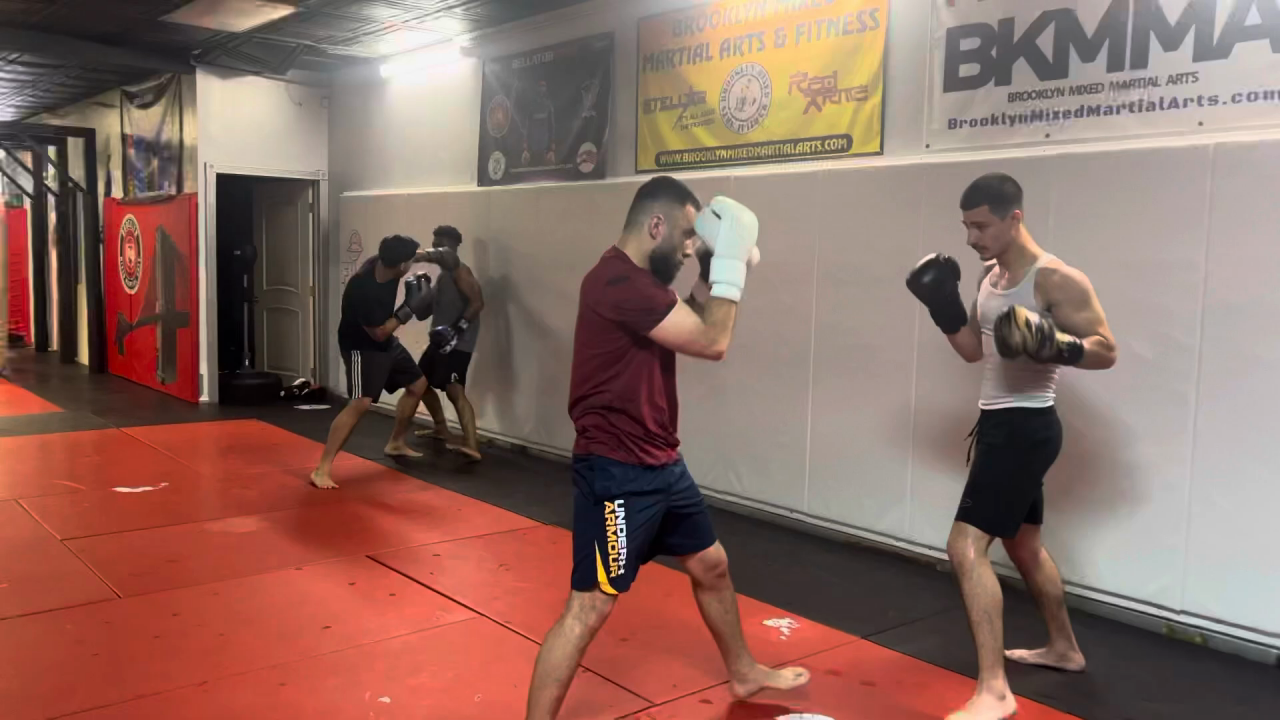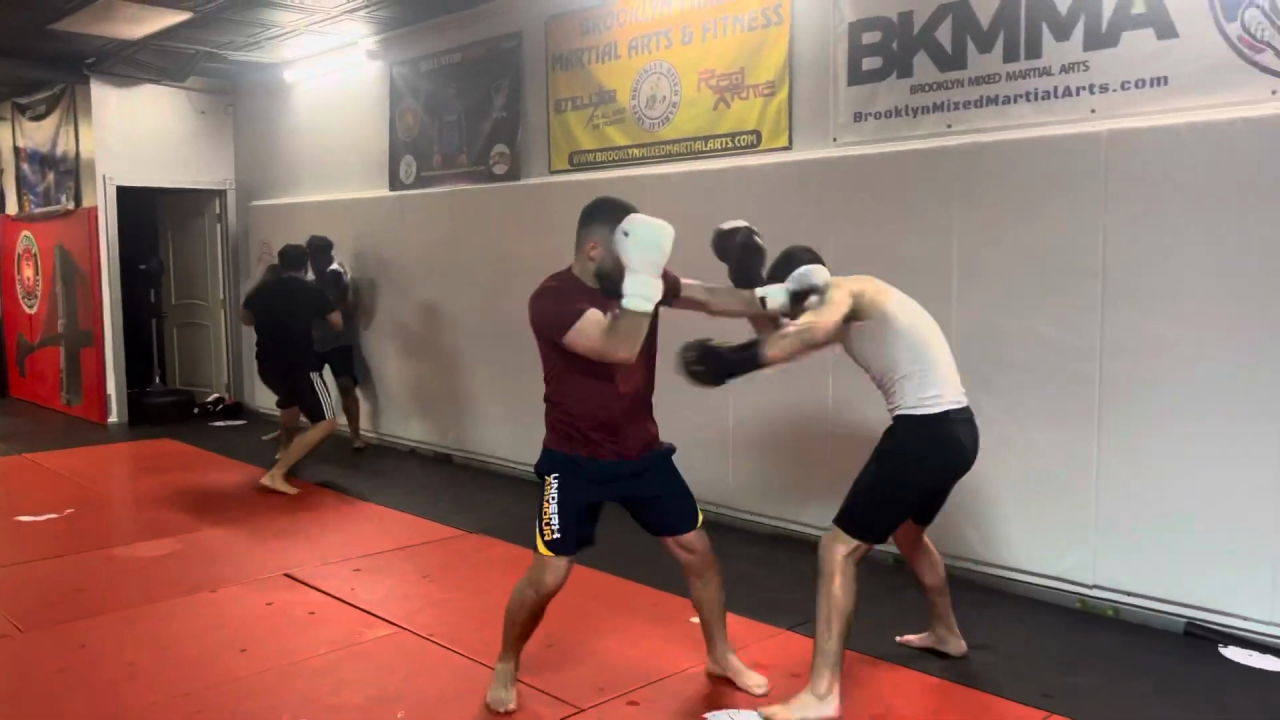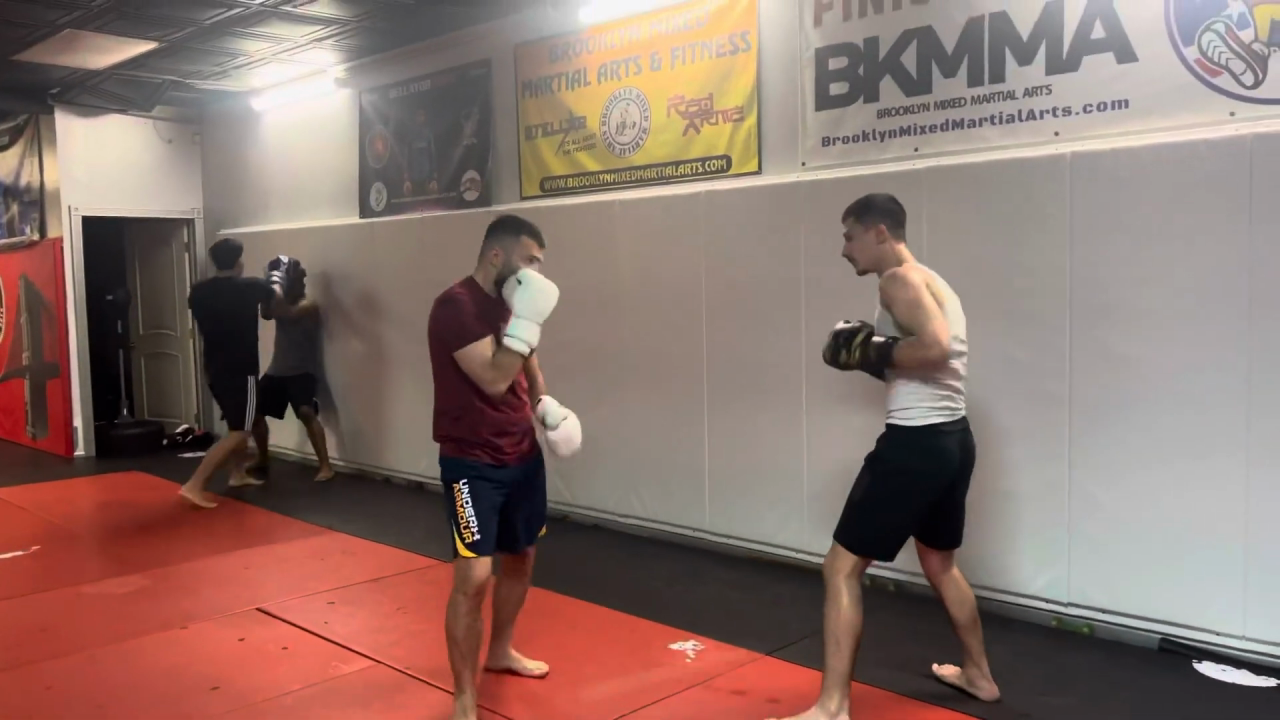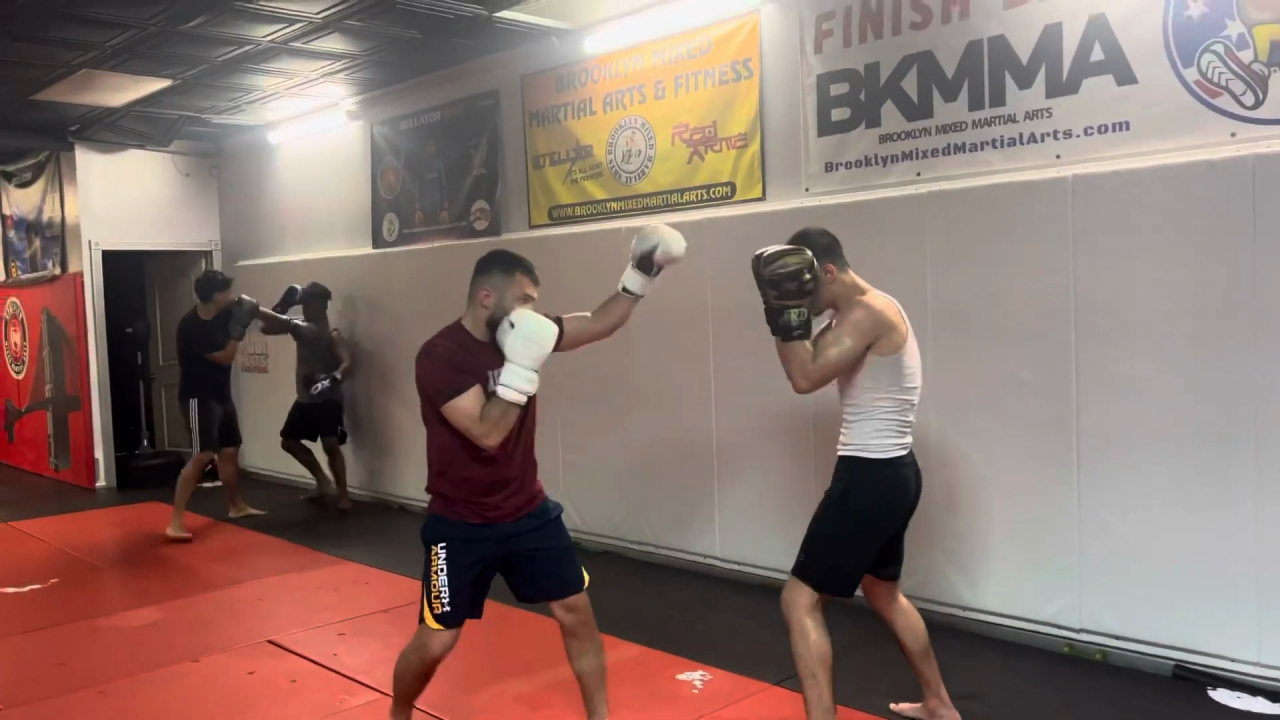
dt=0.7s
person 1, frame 1
left shoulder: (642, 278)
right shoulder: (621, 282)
left elbow: (700, 331)
right elbow: (712, 344)
left wrist: (721, 267)
right wrist: (729, 263)
left hip: (659, 464)
right hip: (617, 471)
left knee: (711, 566)
right knee: (590, 608)
left ankle: (745, 673)
person 1, frame 2
left shoulder: (636, 279)
right shoulder: (551, 300)
left elbow: (713, 300)
right elbow: (621, 350)
left wrist: (774, 300)
right wrist: (642, 277)
left hip: (639, 450)
right hip: (576, 460)
left knee: (696, 551)
right knee: (547, 577)
left ankle: (721, 656)
right ankle: (506, 665)
person 1, frame 3
left shoulder: (520, 304)
right shoulder: (455, 308)
right elbow: (495, 381)
left wrist: (552, 410)
right wrist: (525, 320)
left hip: (525, 457)
right hip: (474, 463)
left knee: (518, 560)
right knee: (474, 577)
left ankle: (501, 650)
person 1, frame 4
left shoulder: (517, 333)
right shoulder: (440, 356)
left elbow: (598, 324)
right elbow: (488, 434)
left wrist: (639, 274)
right wrist: (522, 364)
left hip: (528, 511)
right hip: (461, 523)
left knee: (576, 613)
right knee: (436, 642)
person 2, frame 1
left shoulder: (1059, 279)
right shoulder: (992, 274)
left elbow: (1106, 351)
right elbow: (975, 349)
left wrist: (1047, 344)
right wrist: (943, 303)
left hip: (1025, 427)
right hip: (996, 420)
left knee: (966, 545)
right knee: (1023, 541)
right ankle: (1064, 647)
person 2, frame 2
left shoulder: (847, 289)
right shoulder: (848, 301)
left elbow: (813, 334)
right elbow: (790, 336)
left wrist: (733, 360)
left hip: (929, 434)
right hip: (954, 431)
left knee: (838, 548)
right knee: (908, 532)
right ankle: (946, 633)
person 2, frame 3
left shoulder: (903, 279)
right shoulder: (934, 285)
left elbow: (936, 349)
left wrist: (875, 352)
right wrist: (871, 352)
left hip: (914, 446)
right hip: (952, 439)
left knee: (841, 567)
right knee: (939, 564)
right ankle: (979, 676)
person 2, frame 4
left shoulder: (869, 313)
right shoulder: (864, 310)
left elbow: (804, 378)
right elbow: (814, 365)
left wrist: (788, 308)
right wrist: (787, 308)
left hip: (869, 477)
right hip: (889, 474)
left knee: (800, 600)
right knee: (883, 593)
person 3, frame 1
left shoulder: (382, 265)
right shoulder: (364, 291)
right elbow: (378, 333)
left wrist: (415, 283)
right wrist: (410, 307)
left hip: (387, 343)
right hip: (361, 347)
left knee: (418, 385)
right knee: (359, 404)
left ankle: (396, 444)
right ankle: (323, 467)
person 3, frame 2
left shoulder: (262, 290)
right shoulder: (312, 292)
left elbow: (246, 319)
right elbow: (338, 324)
right wrist: (327, 303)
left hip: (267, 367)
right hip: (300, 367)
left knee: (292, 399)
right knee: (326, 423)
left ankle: (287, 449)
right ankle: (276, 475)
person 3, frame 3
left shoulder: (199, 291)
right shoulder: (250, 287)
right elbow: (277, 294)
right wrist: (276, 278)
left hip: (214, 369)
right hip: (242, 371)
left knee: (240, 422)
right knee: (238, 432)
left ankle: (239, 474)
right ankle: (194, 486)
person 3, frame 4
left shoulder: (223, 313)
right shoulder: (191, 327)
left elbow: (254, 314)
right elbow: (226, 357)
right wrist: (238, 326)
left hip: (221, 394)
right hip: (198, 397)
left knee: (229, 451)
right knee: (201, 457)
left ankle: (237, 506)
right ankle: (176, 522)
person 4, frame 1
left shoulder: (460, 271)
right shoulder: (443, 274)
left elbow: (478, 301)
left wrist: (459, 328)
left hip: (457, 344)
right hip: (440, 341)
left knee: (454, 391)
left ankle: (472, 446)
right ankle: (441, 429)
person 4, frame 2
left shoulder: (341, 280)
left elbow: (348, 311)
left wrist: (341, 291)
left hip: (339, 343)
right hip: (312, 343)
left knee: (346, 385)
left ankle: (356, 435)
person 4, frame 3
left shoulder: (309, 306)
right shoulder: (280, 304)
left elbow: (286, 312)
left wrist: (283, 283)
left hip: (303, 371)
right hip: (277, 370)
left knee: (307, 413)
left ankle: (325, 466)
right ankle: (262, 459)
person 4, frame 4
left shoulder: (333, 335)
right shoulder: (300, 328)
left elbow: (347, 364)
right elbow: (267, 327)
left wrist: (331, 380)
right wrist: (284, 303)
left hip: (328, 399)
right hip: (305, 398)
left knee: (330, 445)
right knee: (289, 441)
left ankle: (343, 494)
right ankle: (323, 483)
